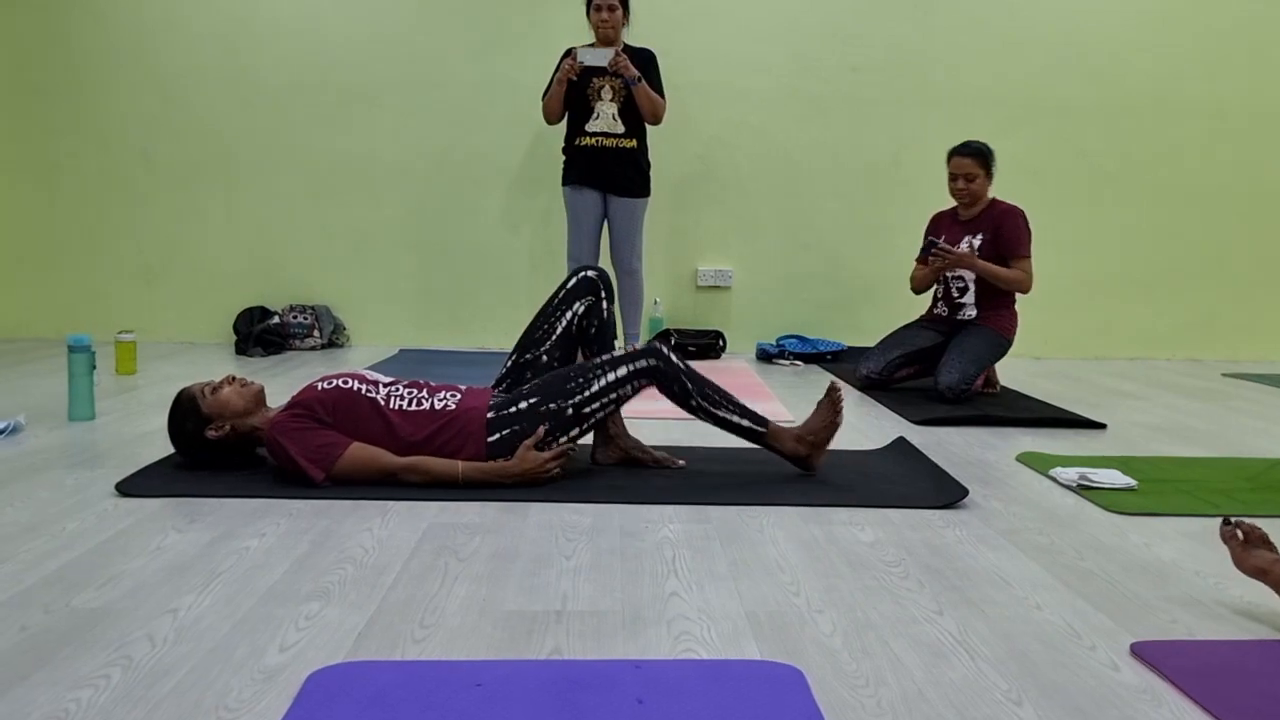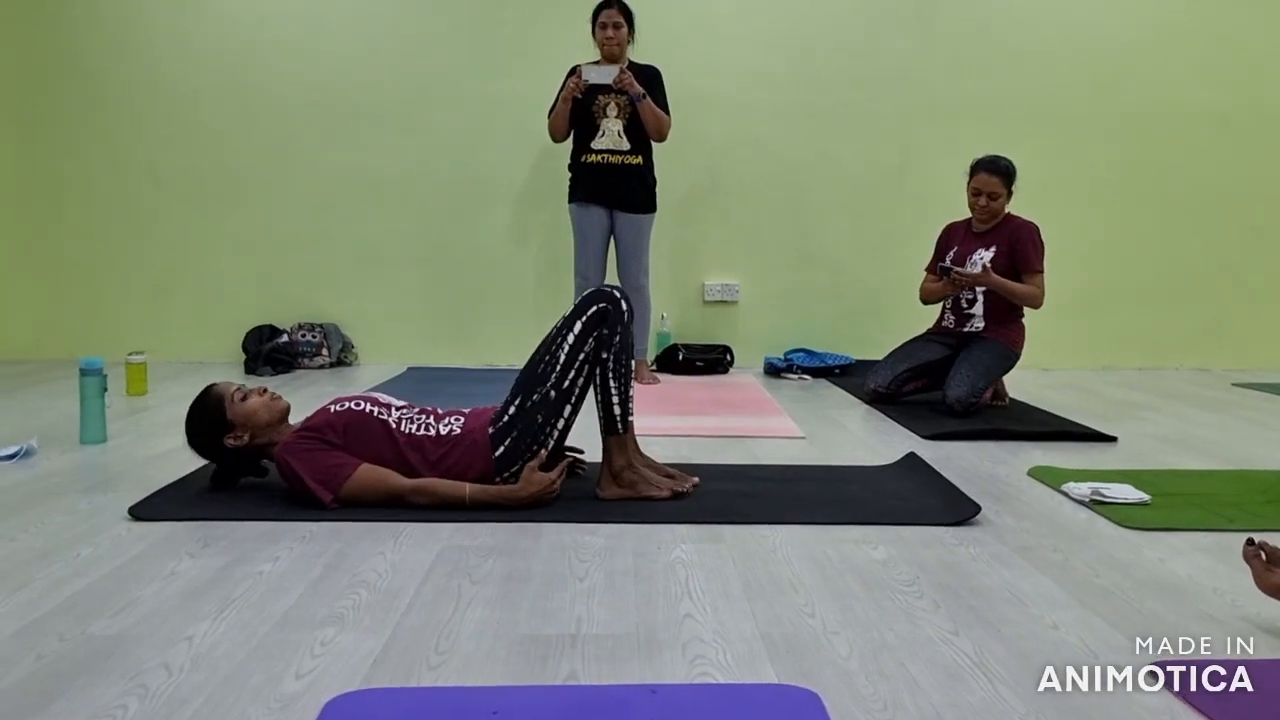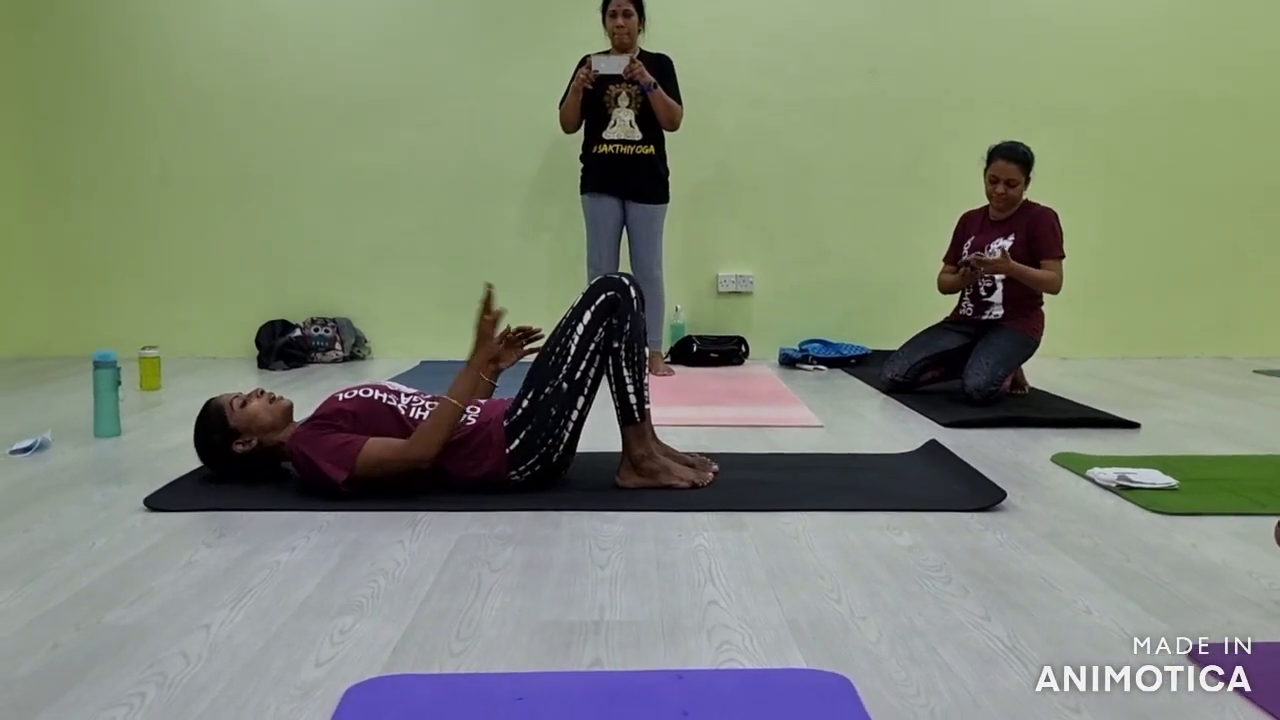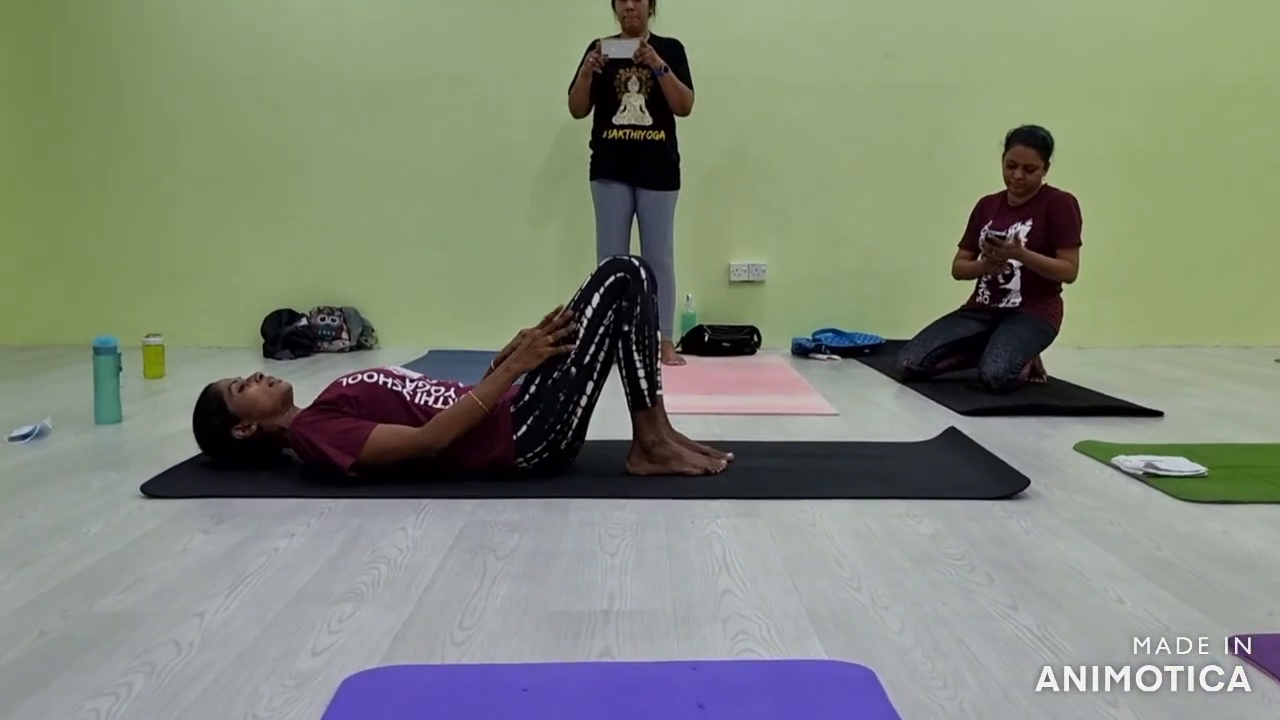
dt=1s
person 1, frame 1
left shoulder: (302, 413)
right shoulder: (288, 437)
right elbow: (401, 468)
right wrist: (502, 473)
left hip: (491, 403)
right hip: (492, 435)
left knee: (589, 282)
right knee: (650, 359)
left ankle: (611, 437)
right ankle: (787, 441)
person 1, frame 2
left shoulder: (312, 434)
right shoulder: (298, 456)
right elbow: (410, 490)
left wrist: (540, 447)
right wrist: (512, 493)
left hip: (490, 431)
right hip: (500, 456)
left knee: (607, 305)
right knee: (604, 310)
left ankle: (625, 458)
right ankle: (620, 473)
person 1, frame 3
left shoulder: (320, 431)
right shoulder: (311, 448)
right elbow: (421, 452)
left wrist: (492, 368)
right wrist: (475, 361)
left hip: (507, 426)
right hip: (520, 450)
left knee: (616, 289)
right knee: (610, 299)
left ankle: (645, 445)
right ankle: (639, 462)
person 1, frame 4
left shoulder: (323, 415)
right shoulder: (314, 434)
right elbow: (431, 440)
left wrist: (509, 357)
right wrist: (515, 366)
left hip: (516, 414)
right hip: (526, 437)
left knee: (628, 274)
right knee: (620, 282)
left ankle: (657, 433)
right ankle: (652, 448)
person 2, frame 1
left shoulder: (643, 58)
right shoulder: (573, 57)
left elbow: (657, 117)
right elbow: (551, 118)
left wrist: (632, 76)
right wrist: (561, 80)
left hip: (629, 178)
right hip: (582, 177)
left knee: (629, 264)
right knee: (581, 262)
left ankle: (632, 344)
person 2, frame 2
left shoulder: (648, 75)
right shoulder: (578, 74)
left elbow: (661, 133)
right elbow: (557, 135)
left wrist: (637, 92)
right wrist: (567, 97)
left hip: (635, 194)
right hip: (588, 194)
left knee: (635, 279)
right knee: (587, 279)
left ankle: (640, 361)
person 2, frame 3
left shoulder: (659, 64)
right shoulder: (590, 64)
left elbow: (673, 122)
right elbow: (568, 125)
left wrist: (648, 82)
right wrist: (577, 87)
left hip: (647, 184)
right hip: (600, 184)
left knee: (649, 269)
right knee: (601, 269)
left ankle: (654, 351)
person 2, frame 4
left shoulder: (670, 48)
right shoulder: (599, 49)
left elbow: (685, 107)
right elbow: (577, 110)
left wrist: (658, 66)
right wrist: (587, 72)
left hip: (658, 170)
right hip: (609, 170)
left knee: (660, 257)
right knee: (611, 257)
left ankle: (665, 341)
person 3, frame 1
left shoulder: (1007, 217)
right shoulder: (939, 221)
left elbow: (1024, 281)
right elbow: (917, 285)
left wrist: (973, 264)
right wrist: (935, 269)
left hip: (988, 324)
right hip: (939, 321)
left knee: (950, 385)
right knee: (867, 373)
left ankle: (979, 369)
right ankle: (947, 361)
person 3, frame 2
left shoulder: (1022, 232)
right shoulder: (952, 232)
left elbow: (1036, 297)
right elbow: (925, 294)
left wrist: (990, 281)
right wrist: (946, 287)
left hip: (996, 337)
right hip: (947, 333)
left knee: (959, 398)
right knee: (876, 386)
left ankle: (987, 383)
right ankle: (959, 373)
person 3, frame 3
left shoulder: (1040, 219)
right shoulder: (969, 220)
left elbow: (1054, 283)
right elbow: (943, 282)
left wrist: (1010, 268)
right wrist: (962, 279)
left hip: (1015, 325)
right hip: (965, 322)
left knee: (978, 387)
right knee: (893, 375)
left ankle: (1005, 372)
right ankle: (976, 361)
person 3, frame 4
left shoulder: (1060, 204)
right shoulder: (986, 206)
left elbow: (1069, 271)
right elbow: (958, 267)
left wrist: (1020, 254)
right wrist: (985, 265)
left hip: (1032, 313)
right hip: (981, 309)
left knee: (995, 375)
right knee: (909, 364)
left ankle: (1023, 360)
right ankle: (993, 350)
